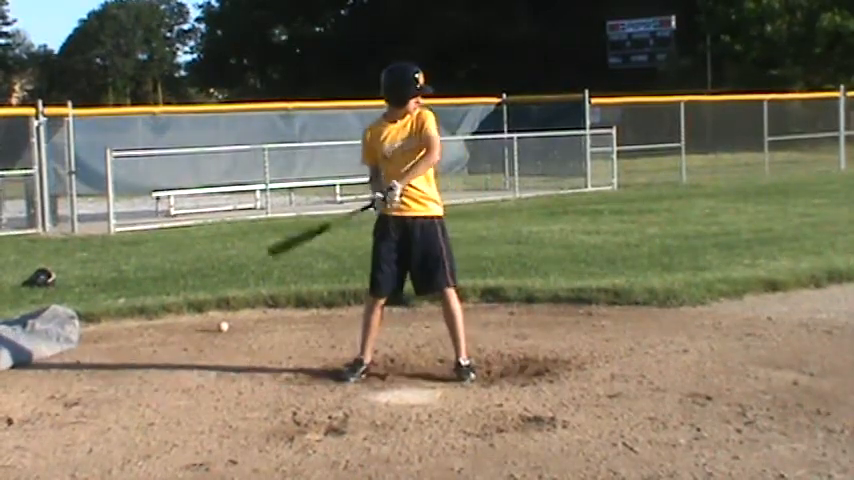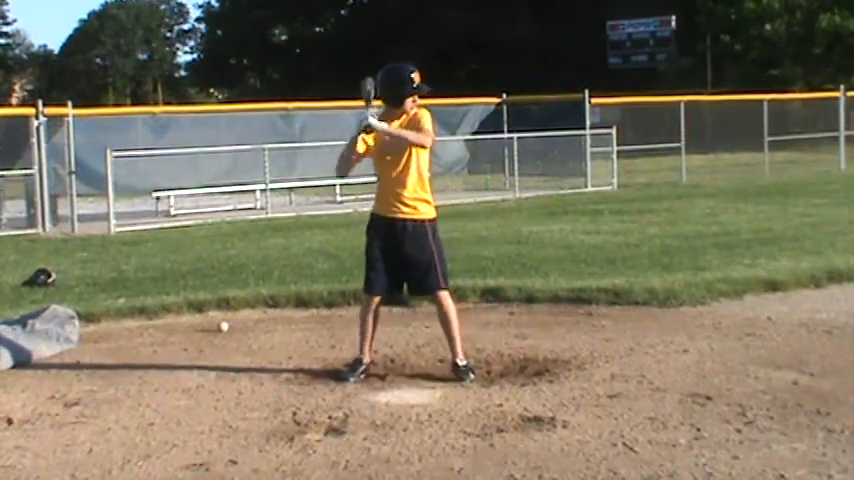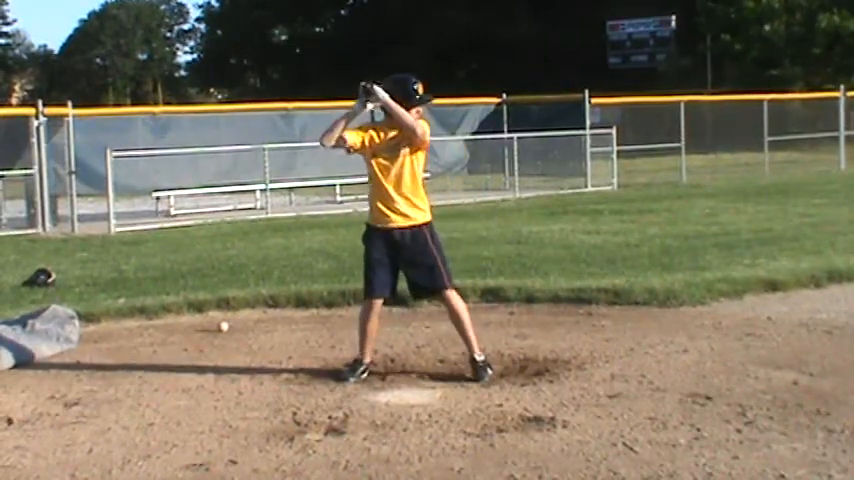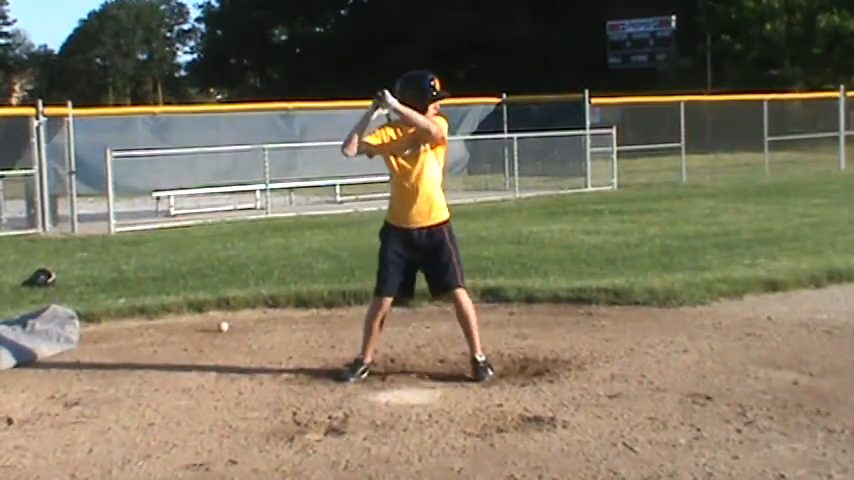
dt=0.4s
person 1, frame 1
left shoulder: (424, 118)
right shoulder: (373, 133)
left elbow: (434, 153)
right elbow: (375, 175)
left wrist: (400, 182)
right wrist: (378, 190)
left hip: (427, 217)
right hip: (391, 220)
left knee: (447, 290)
right knee: (378, 295)
left ankle: (462, 360)
right ankle: (364, 359)
person 1, frame 2
left shoulder: (420, 117)
right shoulder: (370, 130)
left elbow: (425, 141)
right elbow: (342, 170)
left wrist: (383, 127)
right wrist: (359, 136)
left hip: (420, 219)
right hip: (384, 221)
left knee: (440, 292)
right knee: (373, 295)
left ankle: (460, 361)
right ankle: (363, 359)
person 1, frame 3
left shoulder: (420, 131)
right shoulder: (367, 134)
left elbow: (416, 130)
right elbow: (327, 141)
left wrist: (385, 99)
right wrist: (357, 109)
left hip: (417, 226)
right hip: (381, 230)
left knee: (448, 293)
right knee: (373, 300)
left ankle: (477, 357)
right ankle: (363, 360)
person 1, frame 4
left shoulder: (438, 125)
right shoulder: (387, 134)
left elbow: (430, 130)
right elbow: (349, 149)
left wrist: (395, 105)
right wrist: (372, 112)
left hip: (435, 226)
right hip: (398, 228)
left knee: (457, 292)
right knee: (382, 298)
left ankle: (478, 357)
right ankle: (364, 359)
